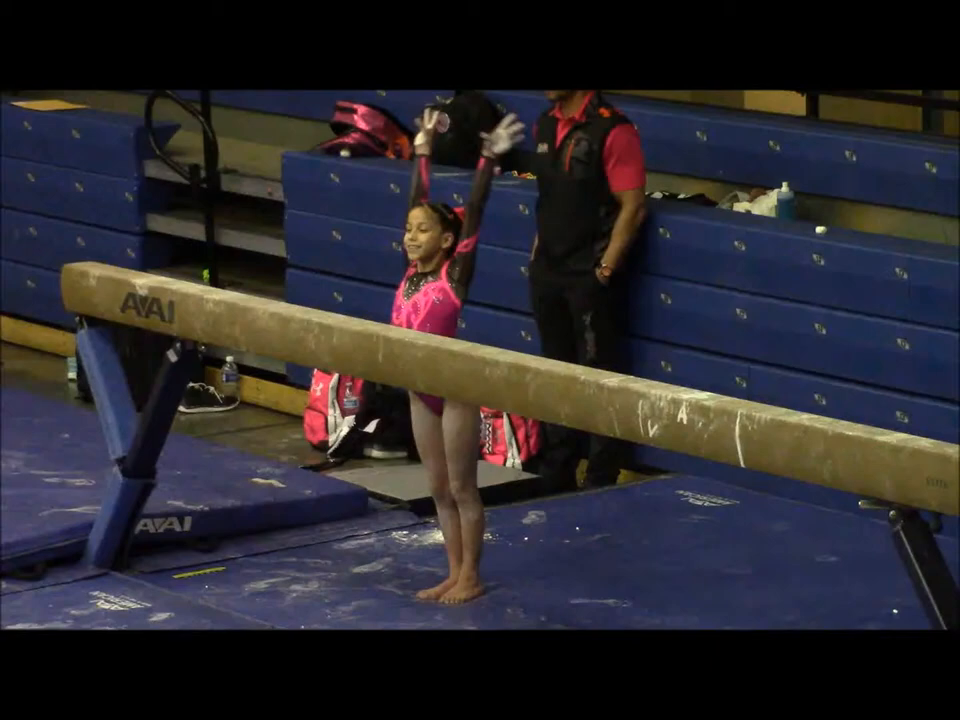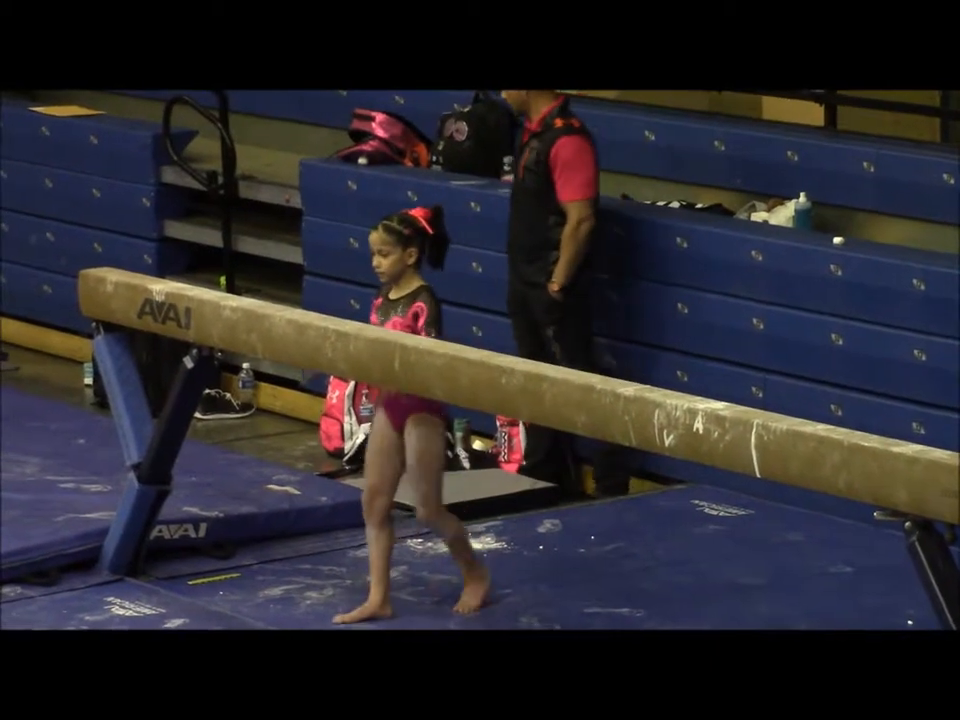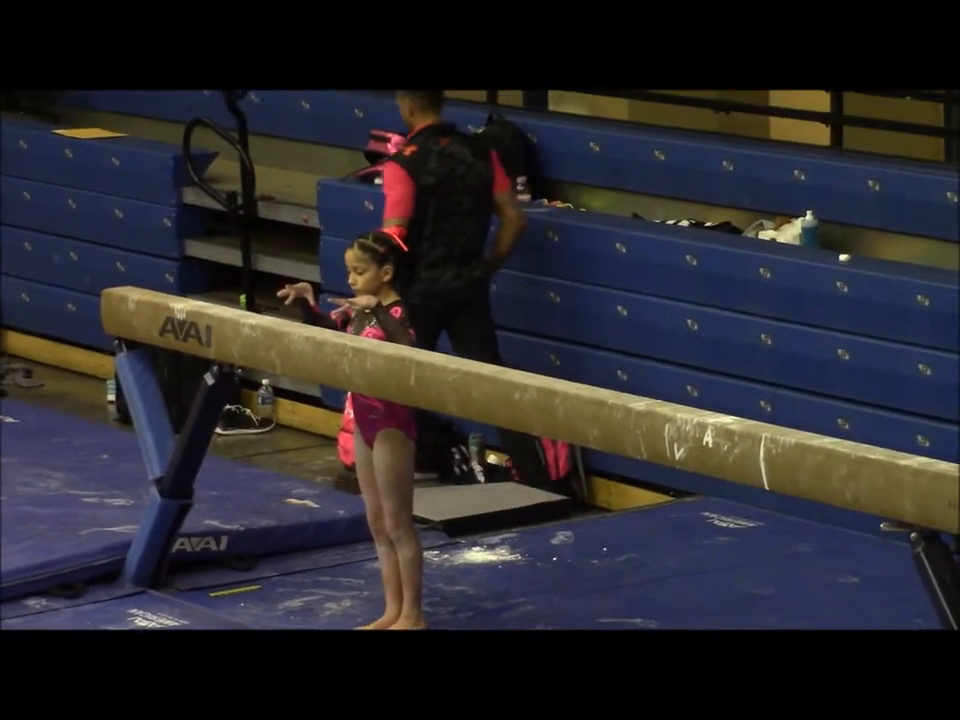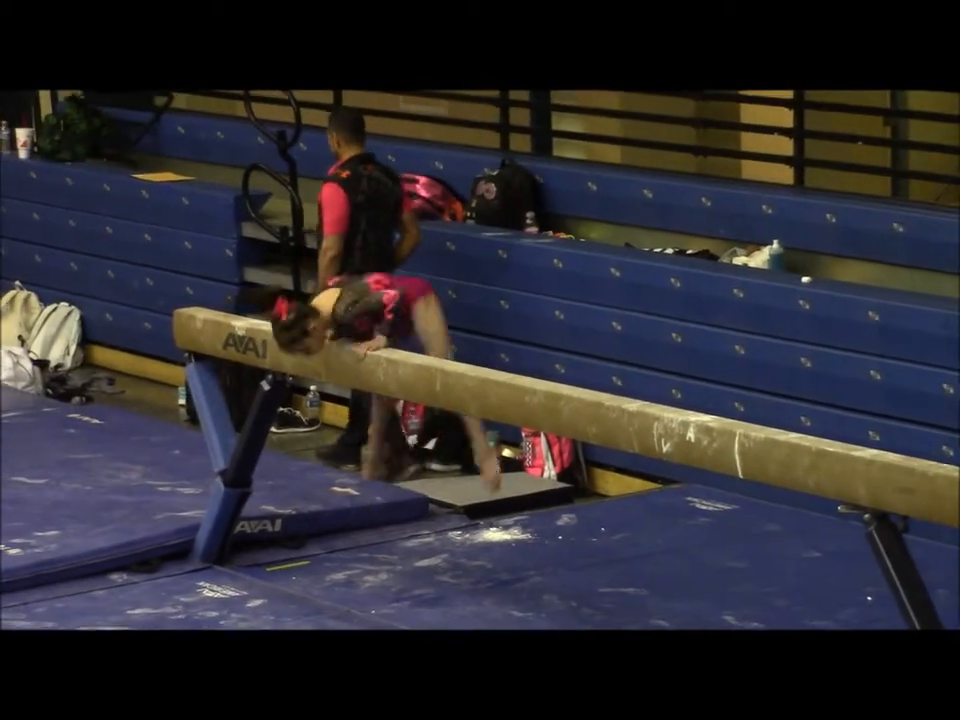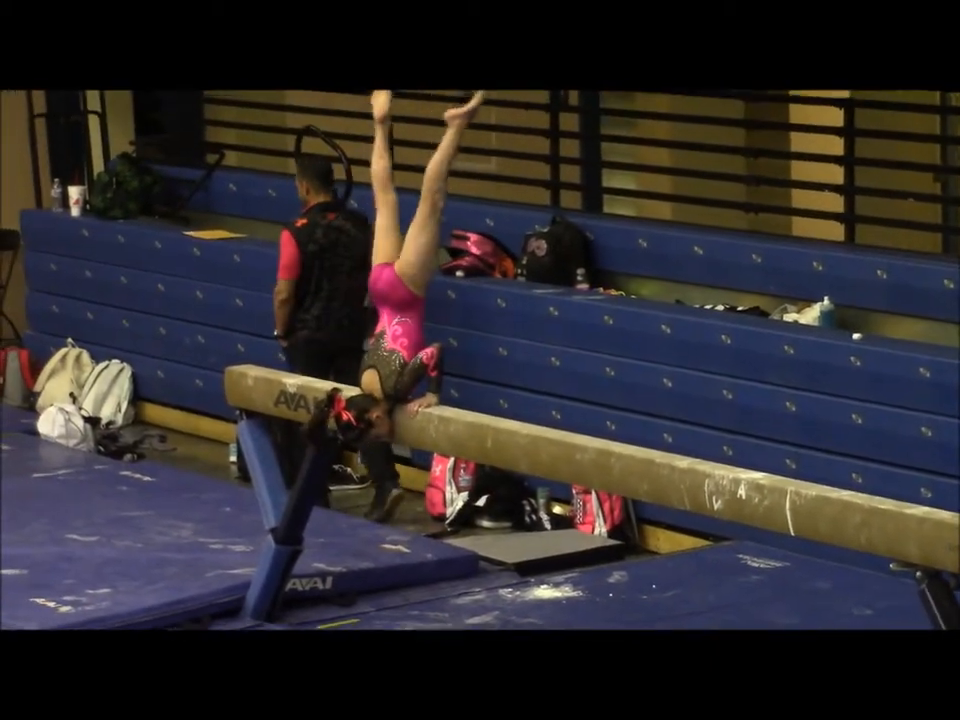
dt=1s
person 1, frame 1
left shoulder: (454, 275)
right shoulder: (411, 273)
left elbow: (474, 214)
right elbow: (419, 204)
left wrist: (488, 158)
right wrist: (422, 152)
right hip: (419, 392)
left knee: (461, 488)
right knee: (438, 489)
left ankle: (470, 577)
right ankle: (454, 573)
person 1, frame 2
left shoulder: (423, 301)
right shoulder: (383, 296)
left hip: (421, 409)
right hip: (388, 407)
left knee: (428, 509)
right knee: (373, 502)
left ankle: (474, 574)
right ankle: (378, 598)
person 1, frame 3
left shoulder: (395, 312)
right shoulder: (355, 310)
left elbow: (408, 348)
right elbow: (322, 327)
left wrist: (376, 307)
right wrist: (305, 299)
left hip: (391, 425)
right hip: (364, 422)
left knee: (398, 524)
right knee: (377, 524)
left ankle: (412, 615)
right ankle: (392, 611)
person 1, frame 4
left shoulder: (343, 312)
right shoulder: (315, 310)
left elbow: (395, 299)
left wrist: (381, 339)
left hip: (417, 299)
right hip: (397, 307)
person 1, frame 5
left shoulder: (386, 385)
right shoulder: (370, 386)
left elbow: (433, 356)
left hip: (397, 291)
right hip: (386, 286)
left knee: (429, 203)
right knee: (384, 199)
left ankle: (456, 124)
right ankle: (381, 124)
person 2, frame 1
left shoulder: (612, 129)
right shoulder: (545, 124)
left elbow: (633, 207)
left wrist: (605, 269)
right wrist: (537, 253)
left hip: (590, 274)
right hip: (547, 269)
left ankle: (600, 482)
right ankle: (556, 474)
person 2, frame 2
left shoulder: (565, 138)
right shoulder: (536, 130)
left elbow: (580, 220)
left wrist: (558, 282)
left hip: (551, 285)
right hip: (527, 277)
left ankle: (612, 488)
right ankle: (543, 473)
person 2, frame 3
left shoulder: (402, 162)
right shoulder: (479, 151)
left elbow: (393, 238)
right elbow: (513, 219)
right wrist: (487, 267)
left hip: (421, 287)
right hip: (470, 283)
right ankle: (536, 480)
person 2, frame 4
left shoulder: (337, 185)
right shoulder: (388, 177)
left elbow: (331, 250)
right elbow: (411, 234)
left wrist: (321, 293)
right ankle: (349, 445)
person 2, frame 5
left shoulder: (296, 232)
right shoulder: (362, 225)
left elbow: (284, 294)
left wrist: (281, 331)
left hip: (308, 335)
right hip: (352, 333)
